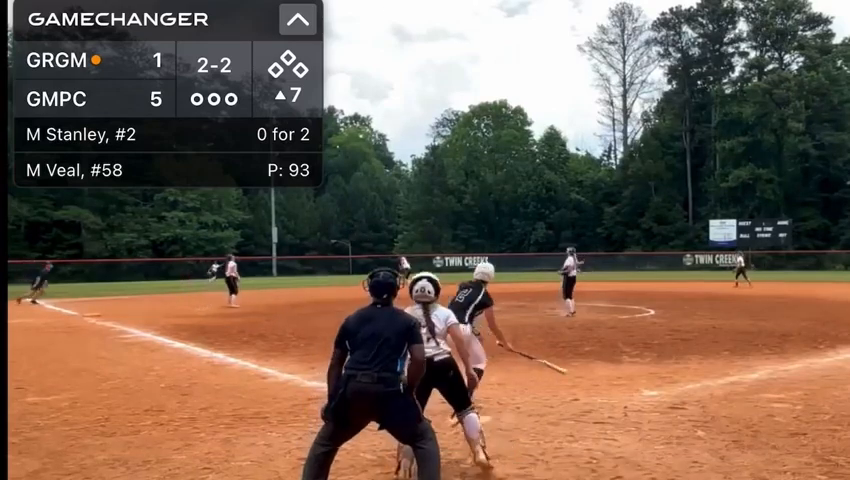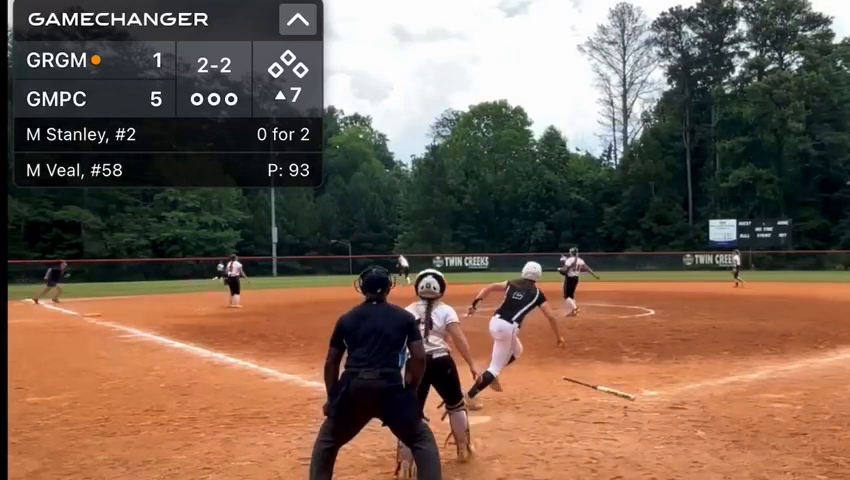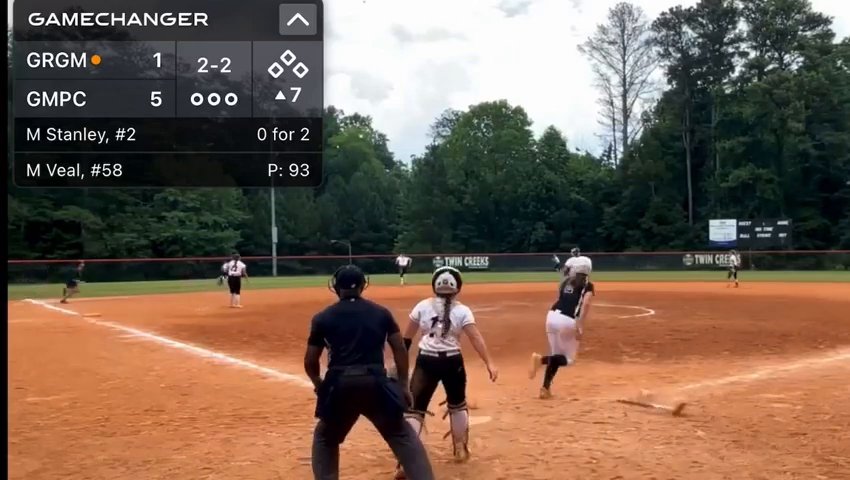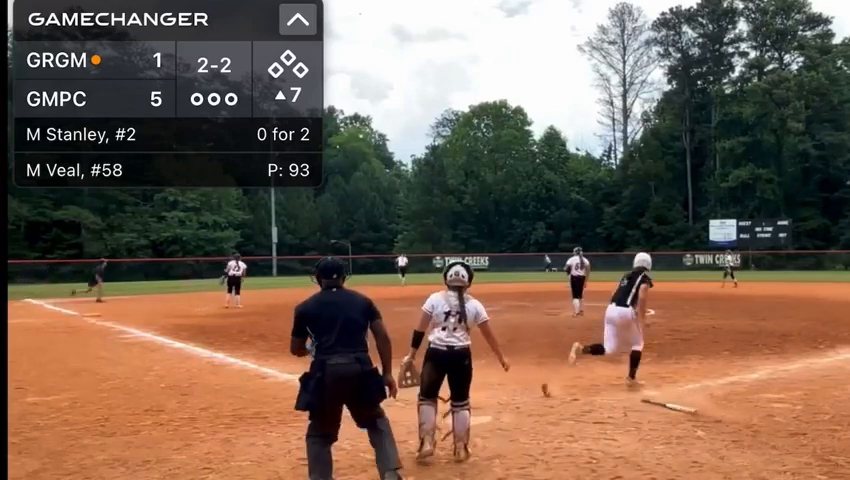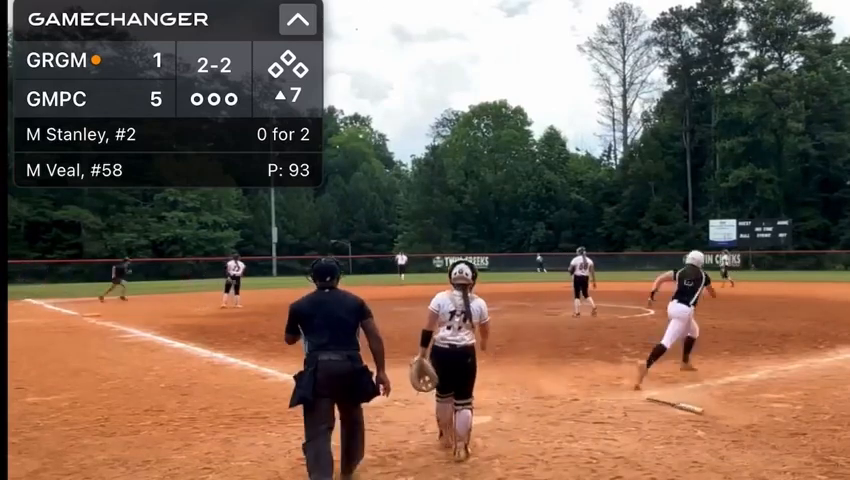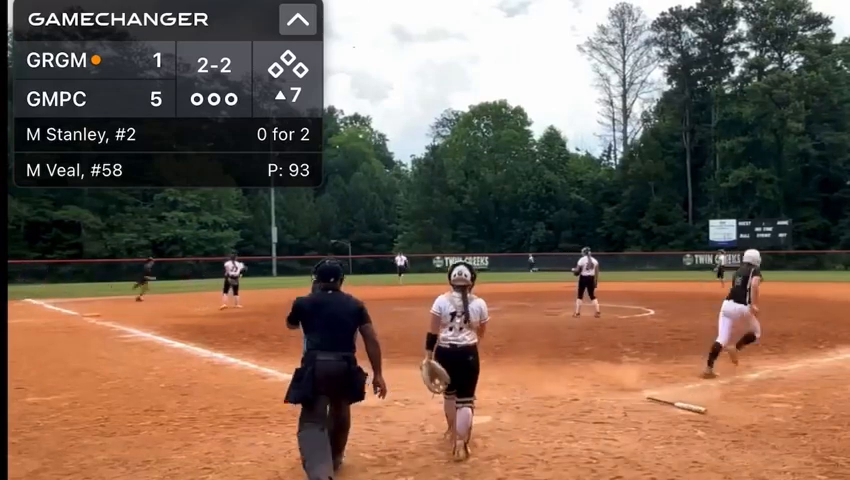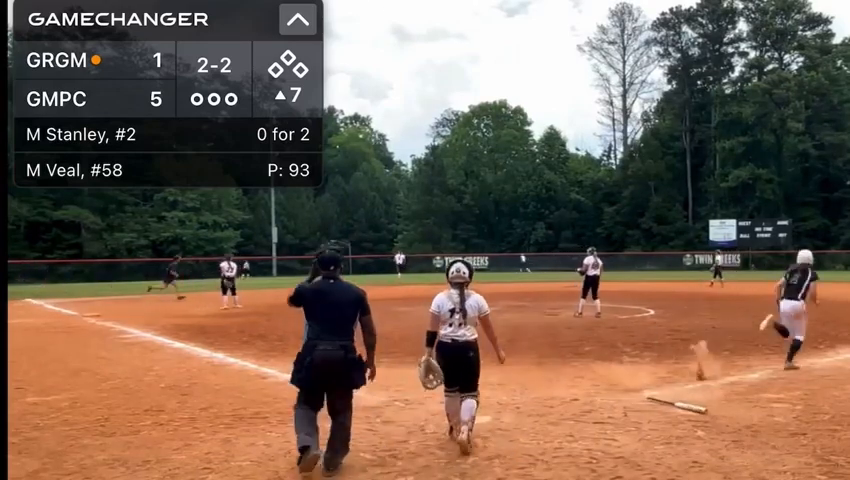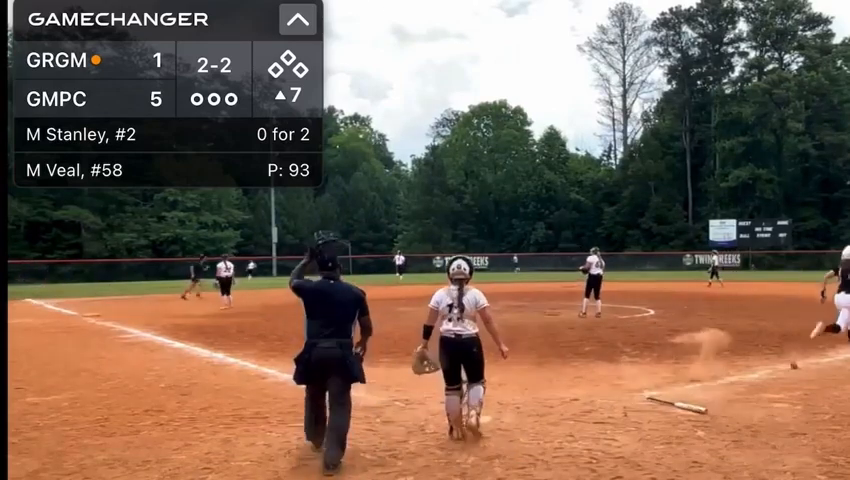
dt=0.2s
person 1, frame 1
left shoulder: (352, 320)
right shoulder: (408, 322)
left elbow: (335, 364)
right elbow: (419, 361)
left wrist: (331, 400)
right wrist: (407, 392)
left hip: (351, 390)
right hip: (387, 391)
left knee: (326, 442)
right knee: (423, 438)
person 1, frame 2
left shoulder: (347, 318)
right shoulder: (405, 317)
left elbow: (331, 362)
right elbow: (419, 357)
left wrist: (332, 398)
right wrist: (411, 390)
left hip: (353, 387)
right hip: (390, 387)
left knee: (328, 437)
right knee: (421, 439)
person 1, frame 3
left shoulder: (323, 317)
right shoulder: (381, 313)
left elbow: (310, 361)
right elbow: (400, 350)
left wrist: (319, 386)
right wrist: (403, 385)
left hip: (339, 384)
right hip: (375, 383)
left knee: (324, 438)
right knee: (402, 434)
person 1, frame 4
left shoulder: (306, 308)
right shoulder: (363, 301)
left elbow: (296, 349)
right elbow: (383, 338)
right wrist: (387, 373)
left hip: (325, 372)
right hip: (360, 371)
left knee: (319, 434)
right knee: (376, 421)
person 1, frame 5
left shoulder: (300, 306)
right shoulder: (355, 302)
left elbow: (290, 339)
right elbow: (374, 337)
right wrist: (381, 371)
left hip: (318, 369)
right hip: (350, 368)
left knee: (317, 431)
right knee: (352, 420)
person 1, frame 6
left shoulder: (304, 303)
right shoulder: (355, 305)
left elbow: (291, 324)
right elbow: (371, 341)
right wrist: (377, 374)
left hip: (315, 368)
right hip: (345, 368)
left knee: (312, 424)
right knee: (340, 417)
right ankle: (332, 462)
person 1, frame 7
left shoulder: (307, 290)
right shoulder: (356, 293)
left elbow: (292, 300)
right elbow: (369, 330)
left wrist: (311, 276)
right wrist: (370, 359)
left hip: (314, 356)
right hip: (344, 356)
left knee: (306, 404)
right knee: (341, 411)
left ankle: (308, 447)
right ankle: (332, 460)
person 1, frame 8
left shoulder: (309, 289)
right shoulder: (355, 293)
left elbow: (293, 280)
right elbow: (367, 327)
left wrist: (307, 259)
right wrist: (363, 342)
left hip: (314, 353)
right hip: (342, 354)
left knee: (315, 398)
right knee: (339, 405)
left ankle: (316, 440)
right ankle: (332, 459)
person 2, frame 1
right shoulder: (445, 313)
right elbow: (459, 341)
right wrist: (469, 369)
right hip: (442, 366)
right knee: (465, 408)
left ankle: (405, 466)
right ankle: (479, 452)
person 2, frame 2
left shoulder: (408, 311)
right shoulder: (446, 310)
right elbow: (459, 339)
right wrist: (472, 365)
right hip: (441, 363)
right knee: (456, 405)
left ankle: (405, 465)
right ankle: (463, 449)
person 2, frame 3
left shoulder: (422, 306)
right shoulder: (462, 310)
left elbow: (406, 337)
right elbow: (476, 338)
right wrist: (489, 363)
left hip: (426, 361)
right hip: (452, 361)
left knee: (415, 409)
right knee: (457, 405)
right ankle: (460, 450)
person 2, frame 4
left shoulder: (435, 299)
right shoulder: (474, 305)
left elbow: (420, 329)
right elbow: (489, 334)
left wrist: (411, 354)
right wrist: (501, 357)
left hip: (436, 354)
right hip: (460, 356)
left knee: (427, 398)
right knee: (460, 403)
left ankle: (426, 443)
right ankle: (461, 449)
person 2, frame 5
left shoulder: (441, 298)
right shoulder: (479, 303)
left elbow: (428, 329)
right elbow: (484, 332)
left wrist: (422, 353)
right wrist: (483, 344)
left hip: (441, 352)
right hip: (465, 354)
left knee: (443, 395)
right knee: (463, 401)
left ankle: (446, 437)
right ankle: (461, 448)
person 2, frame 6
left shoulder: (442, 301)
right shoulder: (479, 303)
left elbow: (433, 332)
right elbow: (481, 332)
left wrist: (428, 356)
left hip: (444, 352)
right hip: (467, 353)
left knee: (449, 393)
right knee: (465, 399)
left ankle: (454, 431)
right ankle: (460, 446)
person 2, frame 7
left shoulder: (440, 298)
right shoulder: (477, 299)
left elbow: (432, 329)
right elbow: (488, 328)
left wrist: (428, 352)
right wrist: (498, 350)
left hip: (445, 348)
right hip: (468, 348)
left knee: (451, 390)
right knee: (469, 393)
left ankle: (456, 429)
right ankle: (464, 431)
person 2, frame 8
left shoulder: (440, 294)
right shoulder: (475, 294)
left elbow: (429, 322)
right elbow: (488, 322)
left wrist: (424, 343)
right wrist: (500, 345)
left hip: (448, 343)
right hip: (470, 343)
left knee: (452, 387)
right knee: (476, 381)
left ankle: (456, 428)
right ankle: (473, 416)
person 3, frame 1
left shoulder: (464, 285)
right shoulder: (485, 295)
right elbow: (492, 325)
right wrist: (505, 342)
right hip: (461, 328)
right knee: (480, 362)
person 3, frame 2
left shoulder: (512, 284)
right shoulder: (537, 293)
left elbow: (489, 288)
right elbow: (551, 316)
left wrist: (475, 303)
right wrist: (558, 336)
left hip: (495, 323)
right hip: (507, 328)
left knee: (517, 351)
right knee: (496, 368)
left ankle: (491, 378)
right ankle: (468, 398)
person 3, frame 3
left shoulder: (566, 281)
right shoulder: (588, 285)
right elbow: (586, 304)
right wrist: (580, 326)
left hip: (552, 316)
right hip: (567, 322)
left knee: (557, 353)
right knee: (568, 358)
left ankle: (545, 388)
right ankle: (541, 359)
person 3, frame 4
left shoulder: (628, 274)
right shoulder: (645, 278)
right elbow: (642, 296)
right wrist: (642, 319)
left hip: (611, 310)
right hip: (625, 312)
left knee: (609, 348)
right knee: (638, 343)
left ankle: (581, 349)
right ankle: (631, 378)
person 3, frame 5
left shoulder: (679, 272)
right shoulder: (703, 275)
left elbow: (660, 278)
right elbow: (712, 293)
left wrist: (652, 293)
right wrist: (713, 293)
left hip: (673, 306)
right hip: (685, 310)
left knee: (694, 331)
right knee: (667, 342)
left ankle: (685, 362)
right ankle: (646, 365)
person 3, frame 6
left shoulder: (738, 272)
right shoulder: (755, 272)
right elbow: (755, 285)
right wrist: (754, 305)
left hip: (727, 305)
right hip: (742, 308)
left knee: (722, 339)
right knee: (756, 332)
left ankle: (709, 369)
right ankle: (735, 348)
person 3, frame 7
left shoulder: (790, 270)
right shoulder: (812, 273)
left elbow: (778, 285)
right elbow: (813, 293)
left wrist: (778, 301)
right wrist: (815, 301)
left hip: (784, 303)
right hip: (796, 305)
left knee: (786, 333)
right knee: (799, 336)
left ankle: (773, 323)
right ankle: (788, 362)
person 3, frame 8
left shoulder: (839, 267)
left elbow: (826, 277)
left wrist: (823, 293)
left hip: (839, 297)
right knee: (840, 328)
right ankle: (823, 328)
